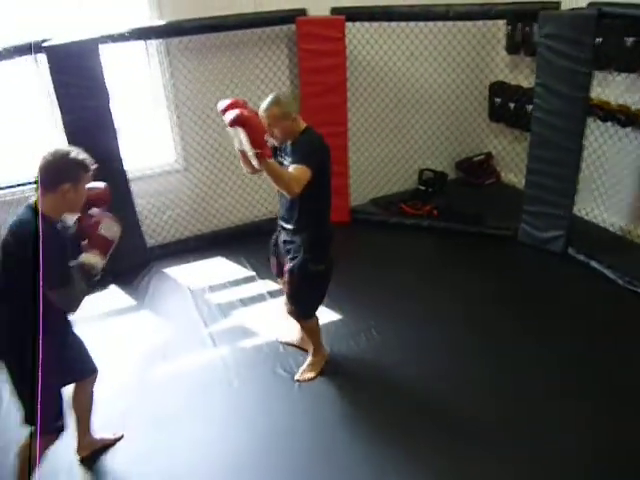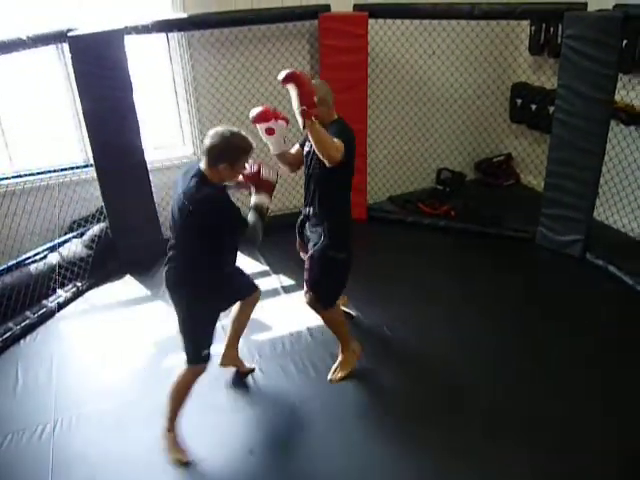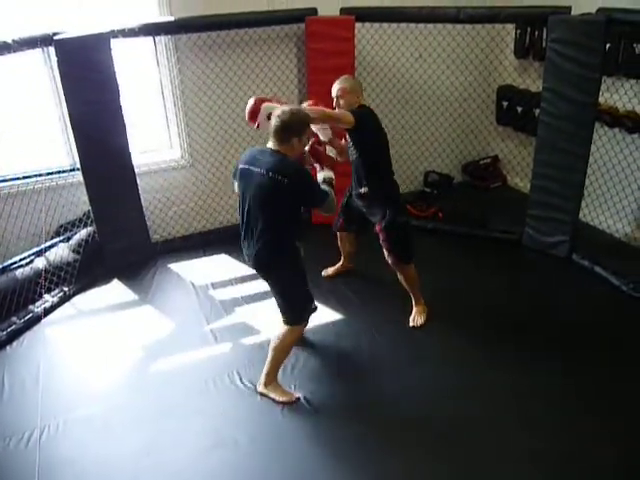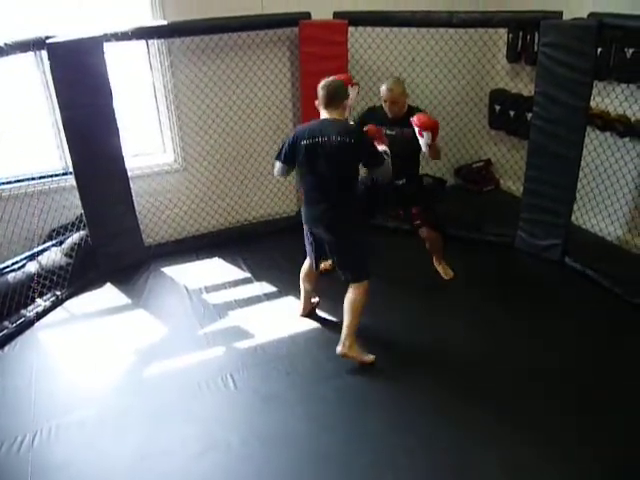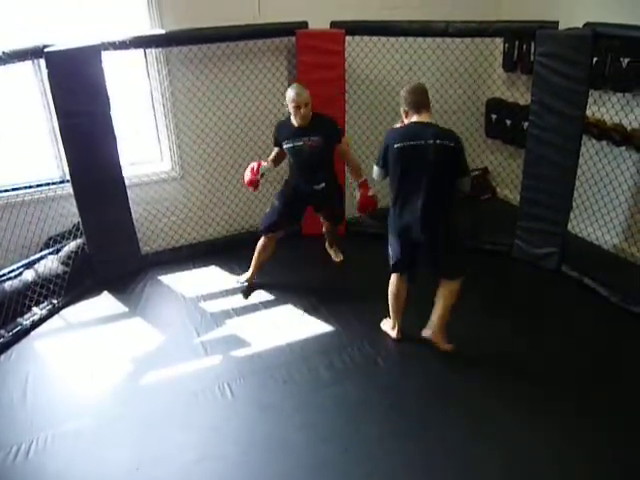
dt=0.7s
person 1, frame 1
left shoulder: (48, 219)
right shoulder: (31, 235)
left elbow: (64, 256)
right elbow: (69, 299)
left hip: (53, 328)
right hip: (30, 342)
left knee: (88, 378)
right knee: (49, 427)
left ankle: (86, 442)
person 1, frame 2
left shoulder: (194, 171)
right shoulder: (211, 200)
right elbow: (252, 236)
left wrist: (246, 176)
right wrist: (260, 196)
left hip: (214, 267)
right hip: (190, 283)
left knee: (250, 293)
right knee: (197, 365)
left ankle: (231, 356)
right ankle: (170, 430)
person 1, frame 3
left shoulder: (248, 157)
right shoulder: (293, 174)
left elbow: (238, 188)
right elbow: (330, 208)
right wrist: (326, 177)
left hip: (255, 246)
right hip: (274, 256)
right knee: (296, 322)
left ankle: (301, 305)
right ankle: (268, 381)
person 1, frame 4
left shoulder: (301, 134)
right shoulder: (354, 136)
left elbow: (280, 172)
right elbow: (384, 175)
right wrist: (381, 152)
left hip: (312, 215)
right hip: (344, 219)
left knee: (312, 261)
right knee: (359, 281)
left ankle: (306, 304)
right ankle: (348, 342)
person 1, frame 5
left shoulder: (393, 137)
right shoulder: (450, 140)
left elbow: (378, 176)
right elbow: (464, 185)
left hip: (402, 220)
right hip: (439, 221)
left knee: (399, 273)
right knee: (452, 276)
left ankle: (394, 325)
right ankle: (435, 328)
person 2, frame 1
left shoulder: (311, 145)
right shoulder: (286, 142)
left elbow: (293, 187)
left hip: (310, 236)
right hip: (289, 229)
left knee: (297, 305)
right knee: (287, 284)
left ankle: (317, 356)
right ankle: (306, 338)
person 2, frame 2
left shoulder: (340, 131)
right shoulder: (309, 131)
left elbow: (331, 157)
right elbow: (294, 163)
left wrist: (306, 120)
right wrist: (277, 144)
left hip: (332, 224)
right hip: (313, 217)
left knee: (316, 297)
right knee: (311, 258)
left ankle: (349, 349)
right ankle: (333, 298)
person 2, frame 3
left shoulder: (363, 116)
right shoulder: (352, 119)
left elbow: (328, 116)
right elbow: (347, 151)
right wrist: (328, 143)
left hip: (383, 196)
right hip: (359, 191)
left knee: (397, 256)
right knee: (343, 227)
left ankle: (418, 303)
right ankle: (346, 263)
person 2, frame 4
right shoulder: (372, 114)
left elbow: (435, 156)
left wrist: (429, 142)
left hip: (407, 184)
left knee: (429, 231)
left ankle: (439, 261)
person 2, frame 5
left shoulder: (327, 125)
right shoulder: (282, 129)
left elbow: (346, 153)
left wrist: (361, 182)
right wrist: (266, 164)
left hip: (325, 185)
right hip: (296, 186)
left knee: (332, 224)
right knee: (271, 230)
left ankle: (330, 244)
right ankle: (252, 273)
